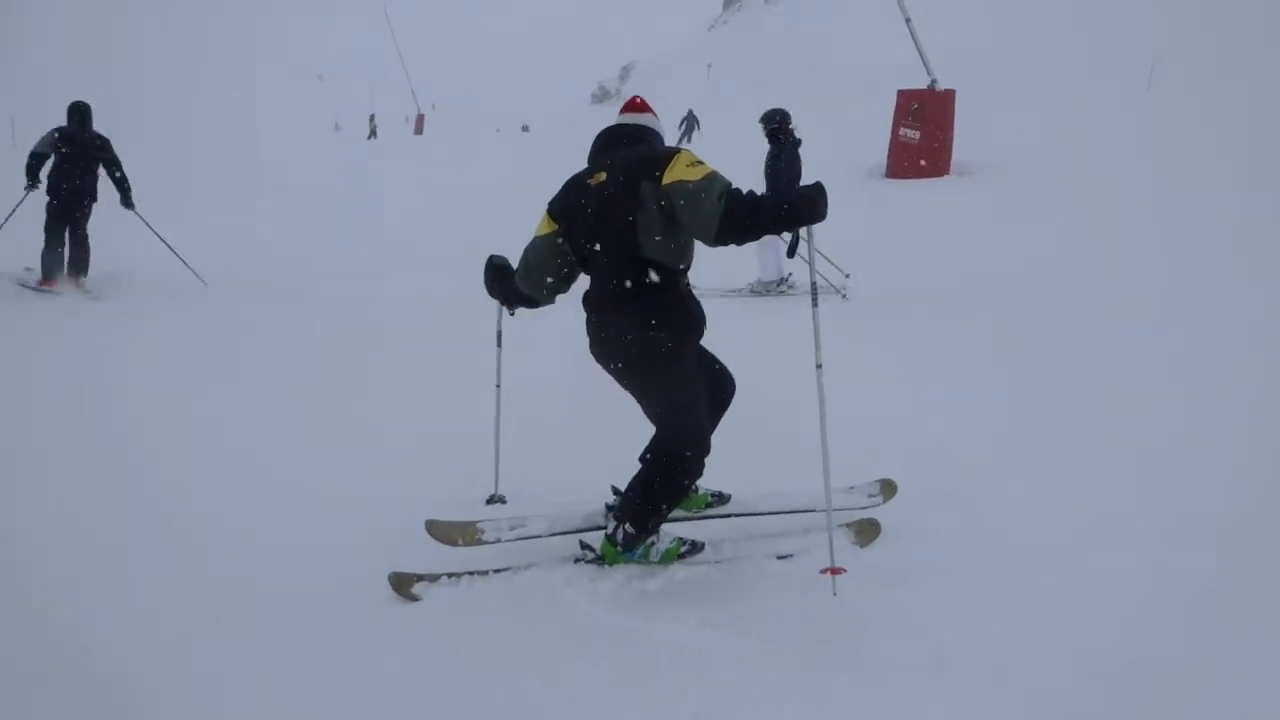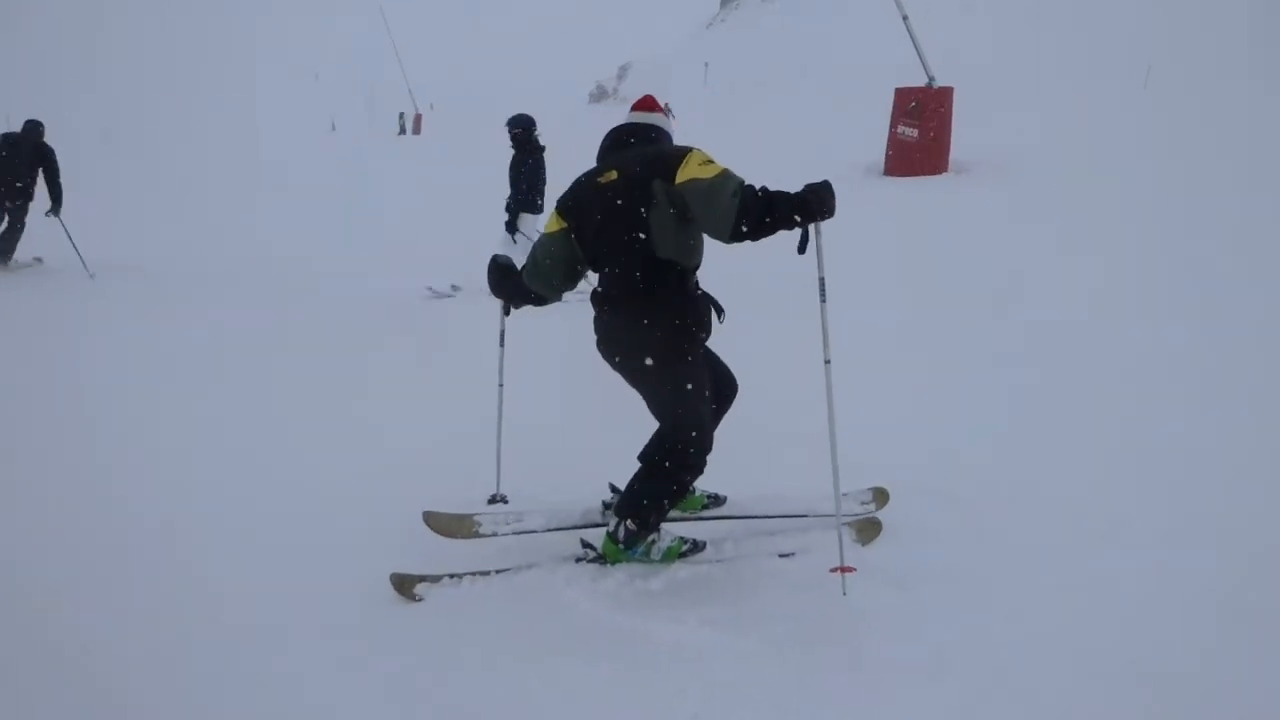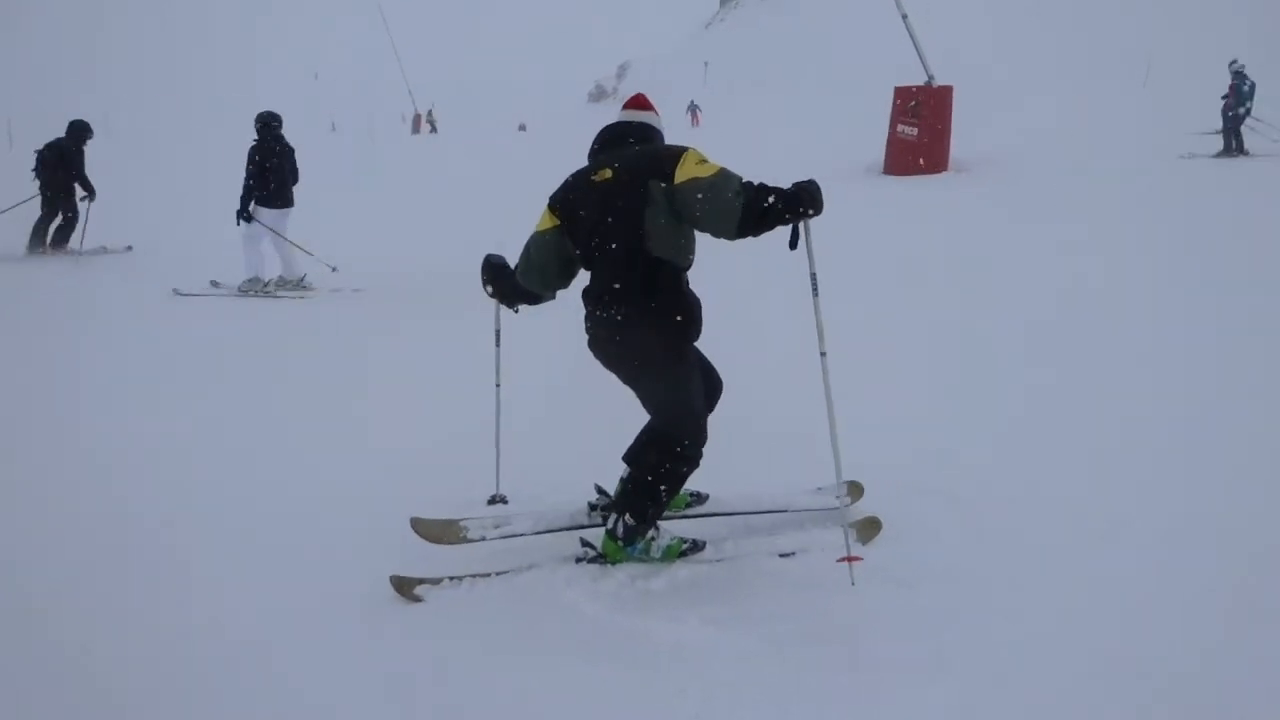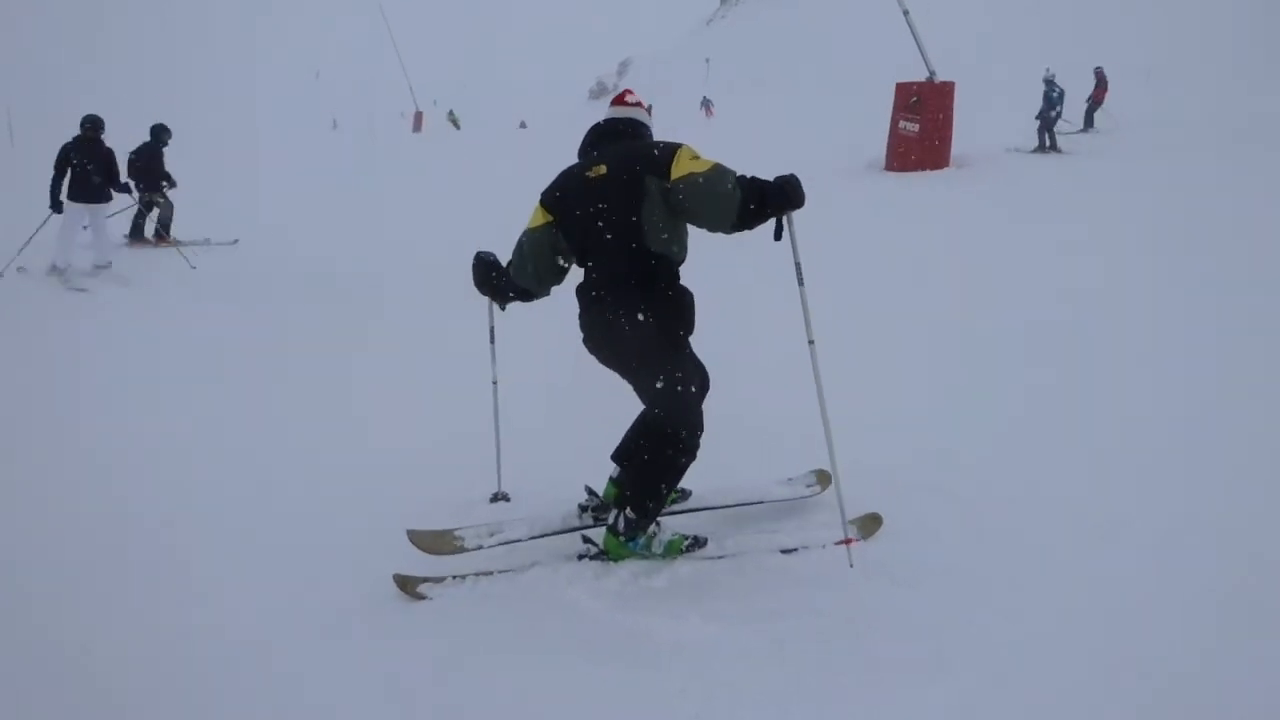
dt=0.5s
person 1, frame 1
left shoulder: (574, 191)
right shoulder: (664, 164)
left elbow: (539, 280)
right elbow: (724, 215)
left wrist: (505, 285)
right wrist: (793, 209)
left hip: (608, 332)
right hip: (656, 329)
left knee: (715, 388)
right knee: (687, 439)
left ankle: (669, 488)
right ankle: (628, 535)
person 1, frame 2
left shoulder: (583, 190)
right shoulder: (674, 164)
left elbow: (546, 277)
right elbow: (737, 212)
left wrist: (511, 285)
right wrist: (803, 205)
left hip: (616, 330)
right hip: (663, 328)
left knee: (717, 389)
right knee: (691, 434)
left ankle: (661, 487)
right ankle: (631, 533)
person 1, frame 3
left shoulder: (574, 189)
right shoulder: (669, 163)
left elbow: (539, 276)
right elbow: (736, 209)
left wrist: (505, 285)
right wrist: (794, 201)
left hip: (606, 328)
right hip: (656, 326)
left knee: (702, 388)
right knee: (685, 432)
left ankle: (640, 486)
right ankle: (629, 531)
person 1, frame 4
left shoulder: (565, 185)
right shoulder: (662, 161)
left elbow: (532, 273)
right elbow: (728, 203)
left wrist: (496, 282)
right wrist: (780, 194)
left hip: (600, 325)
right hip: (652, 321)
left knee: (689, 385)
right knee: (680, 426)
left ankle: (626, 486)
right ankle: (630, 528)
